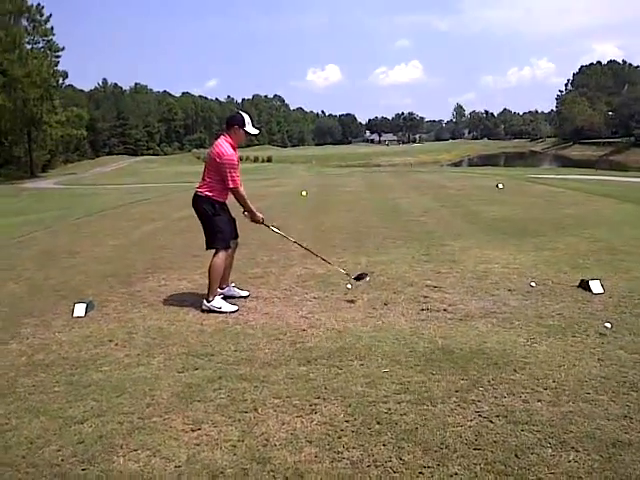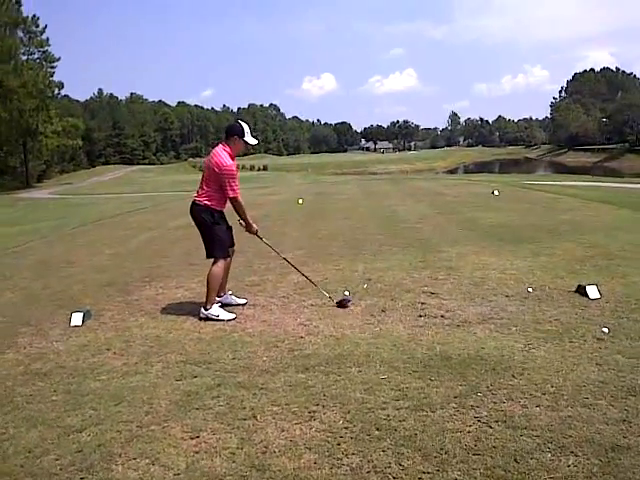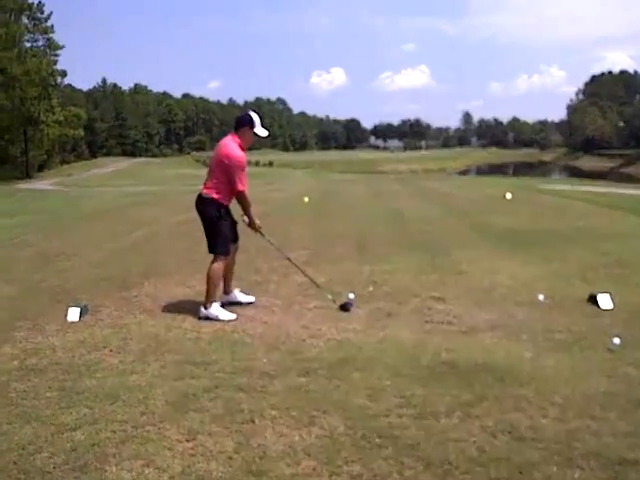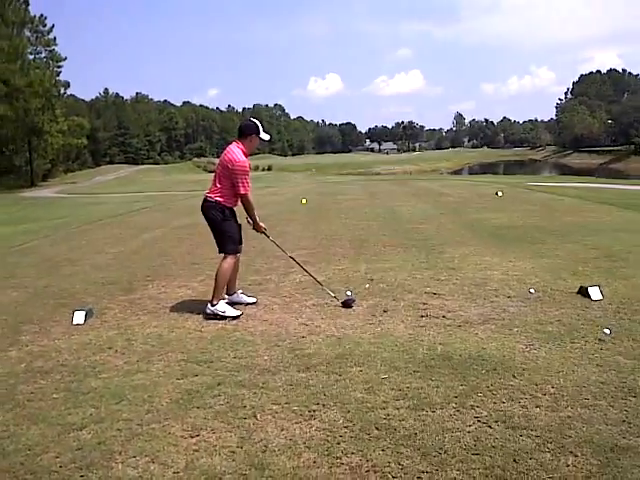
dt=0.3s
person 1, frame 1
left shoulder: (224, 144)
right shoulder: (227, 153)
left elbow: (235, 186)
right elbow: (235, 189)
left wrist: (246, 208)
right wrist: (253, 212)
left hip: (214, 201)
right hip: (209, 202)
left knee: (232, 243)
right knee: (222, 248)
left ankle: (224, 287)
right ankle: (211, 299)
person 1, frame 2
left shoulder: (220, 152)
right shoulder: (226, 163)
left elbow: (231, 196)
right elbow: (235, 198)
left wrist: (242, 218)
right wrist: (248, 223)
left hip: (211, 209)
right hip: (207, 211)
left knee: (228, 251)
right knee: (221, 257)
left ankle: (221, 295)
right ankle: (209, 308)
person 1, frame 3
left shoulder: (227, 143)
right shoulder: (236, 154)
right elbow: (241, 192)
left wrist: (245, 214)
right wrist: (251, 219)
left hip: (216, 203)
right hip: (213, 205)
left knee: (231, 247)
right knee: (221, 255)
left ankle: (228, 293)
right ankle: (209, 306)
person 1, frame 4
left shoulder: (234, 150)
right shoulder: (240, 160)
right elbow: (244, 196)
left wrist: (252, 215)
right wrist: (255, 221)
left hip: (221, 206)
right hip: (217, 208)
left knee: (236, 249)
right knee: (231, 253)
left ankle: (232, 293)
right ankle: (215, 303)
